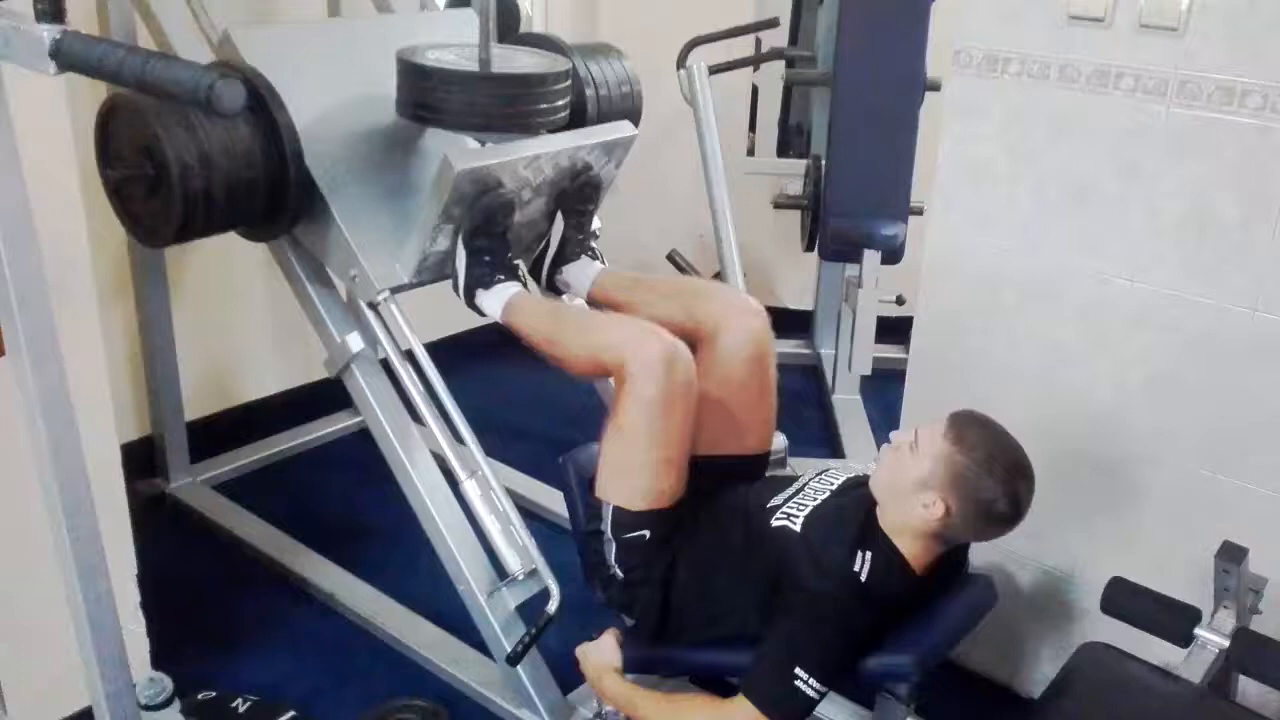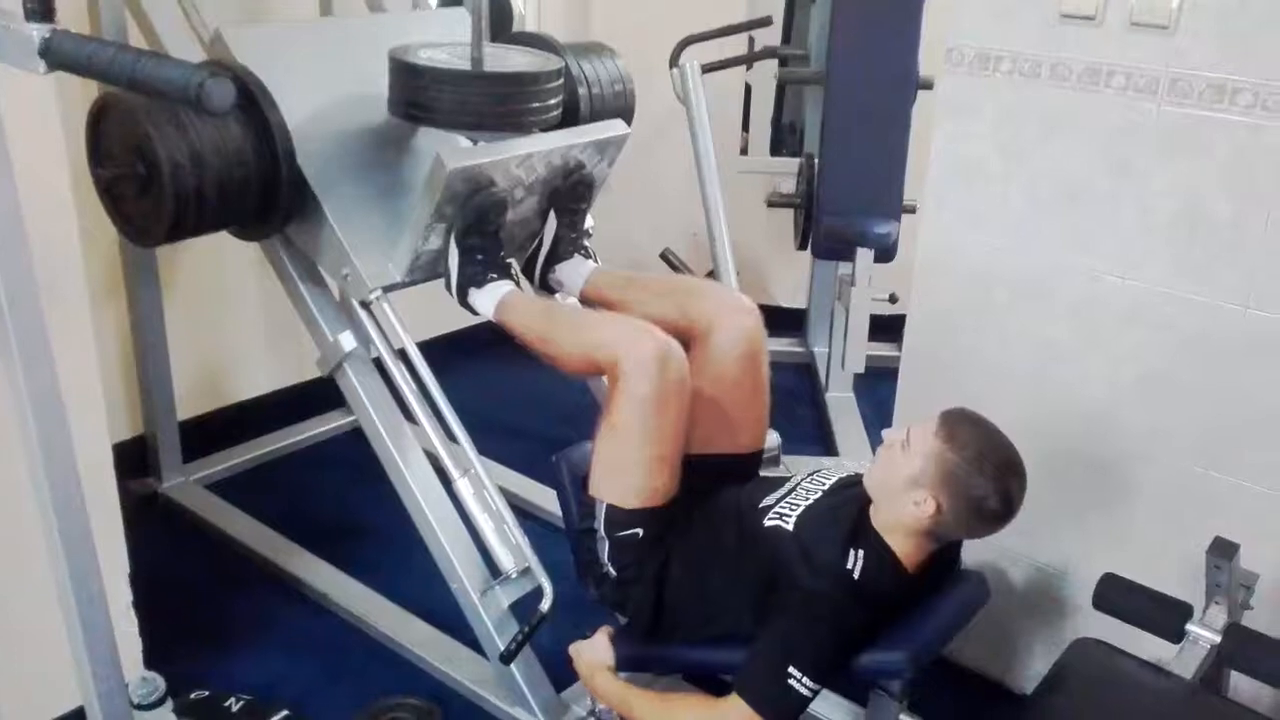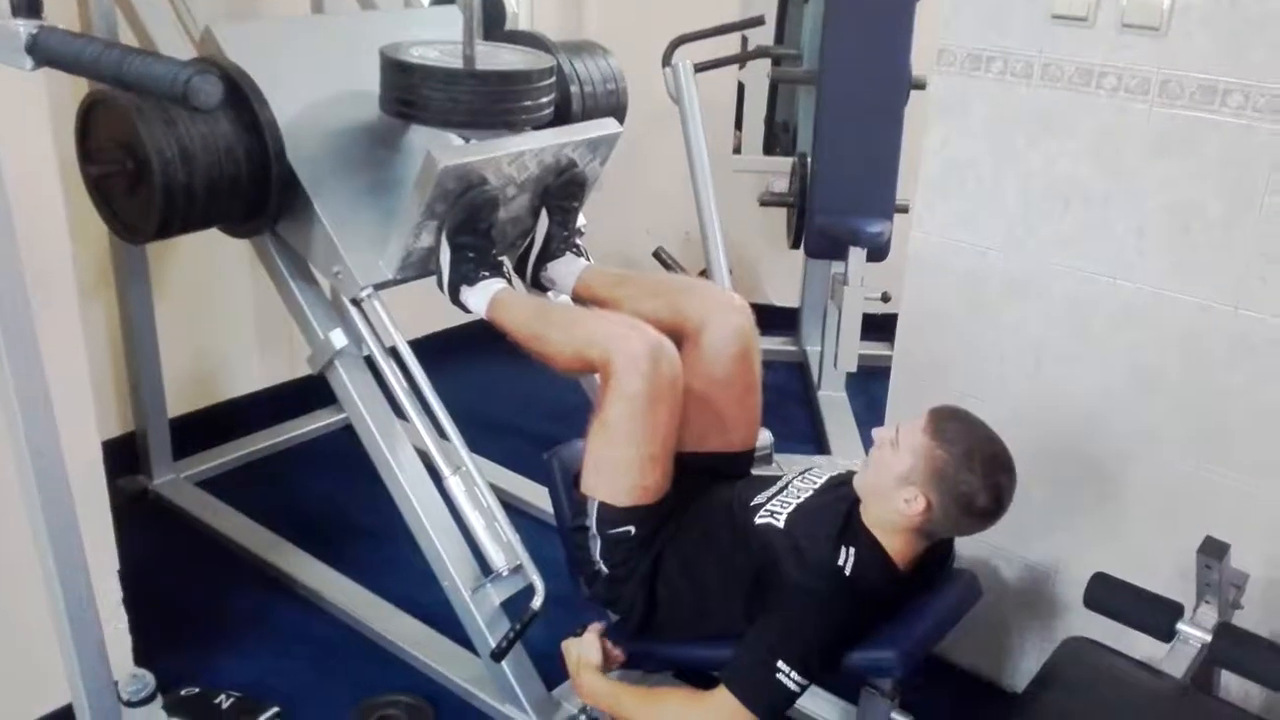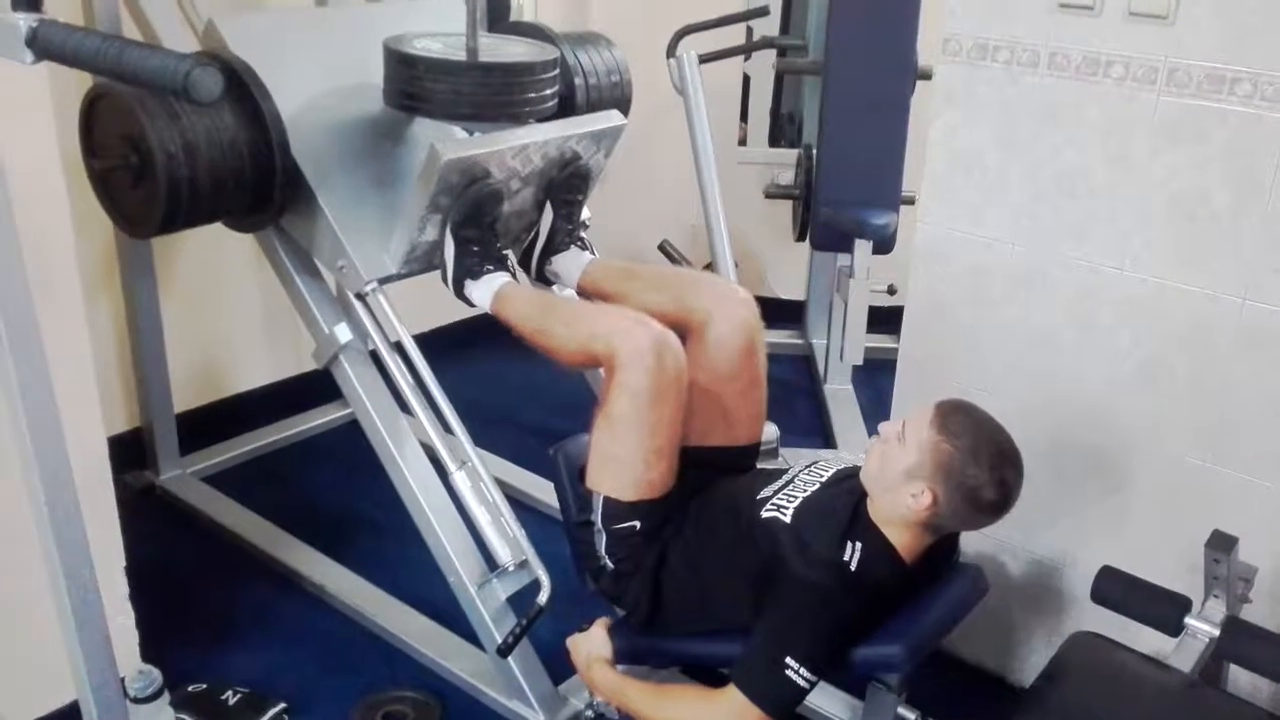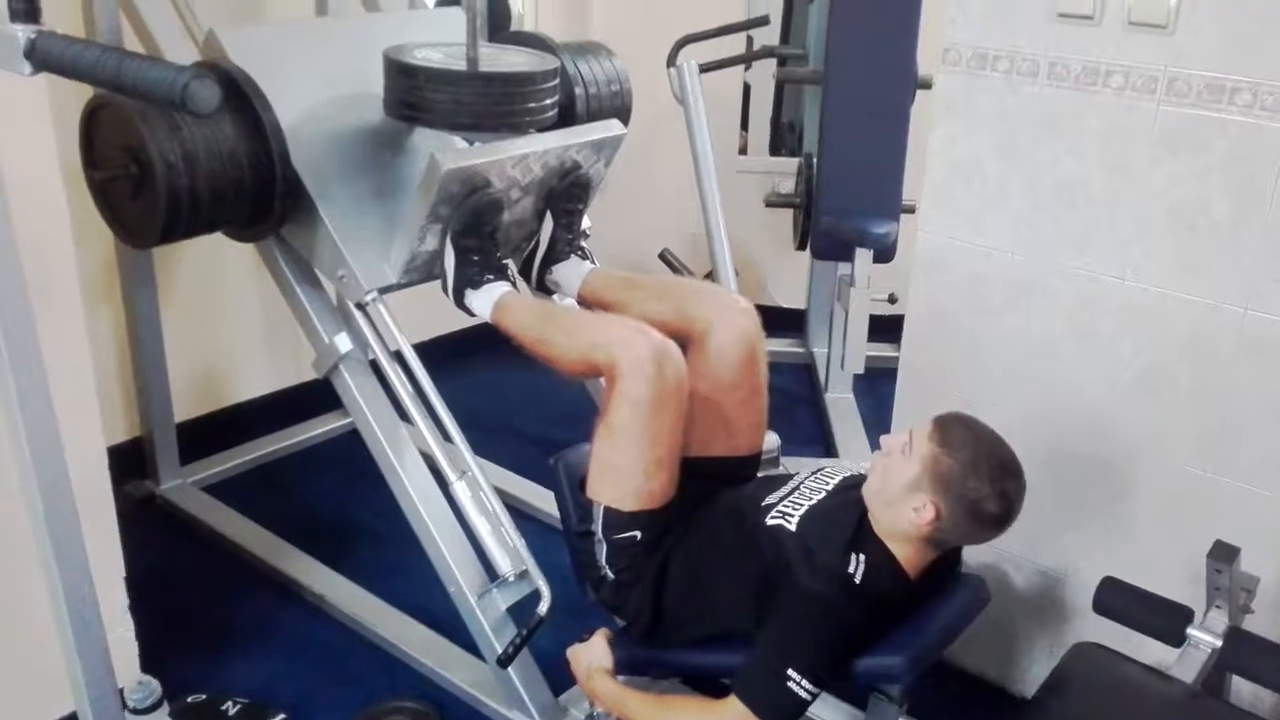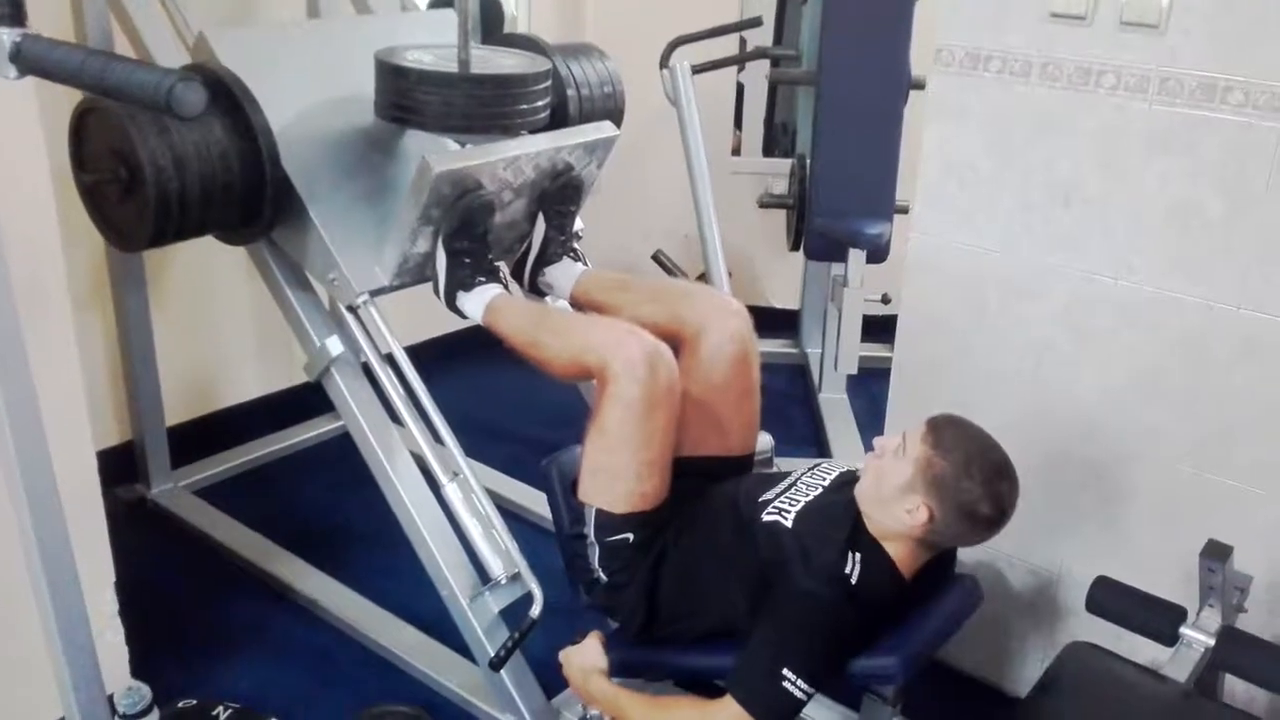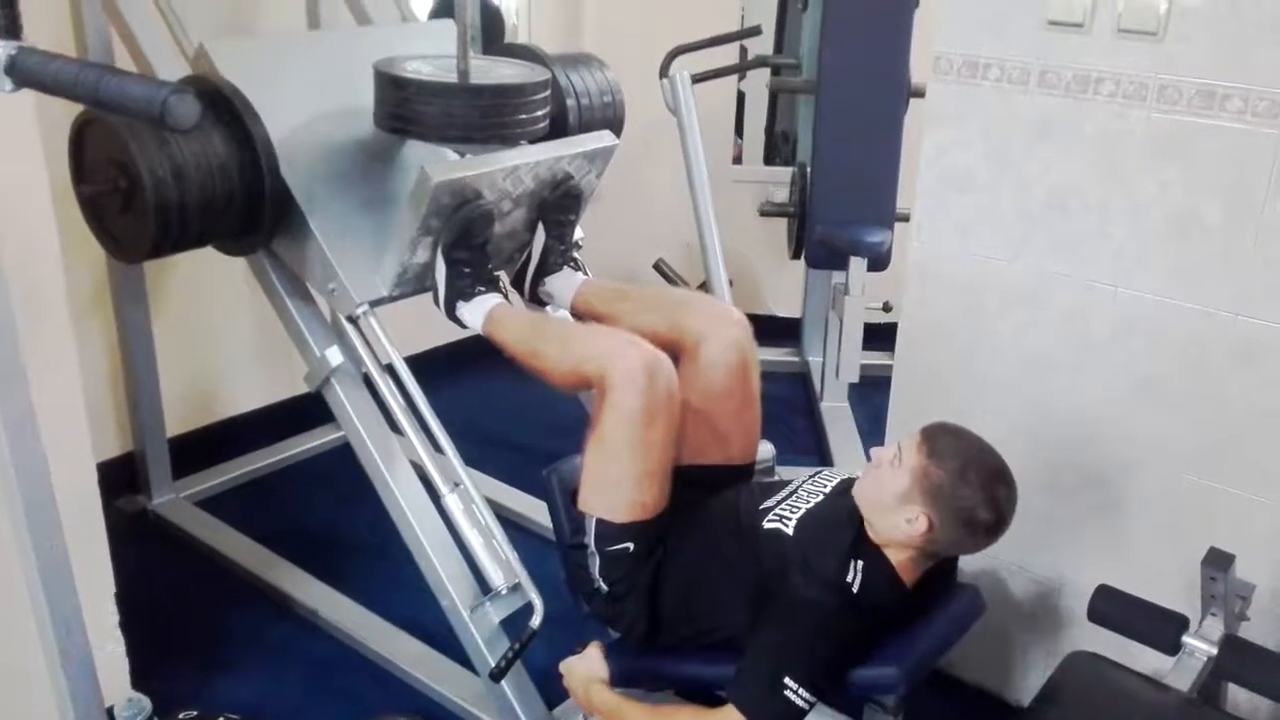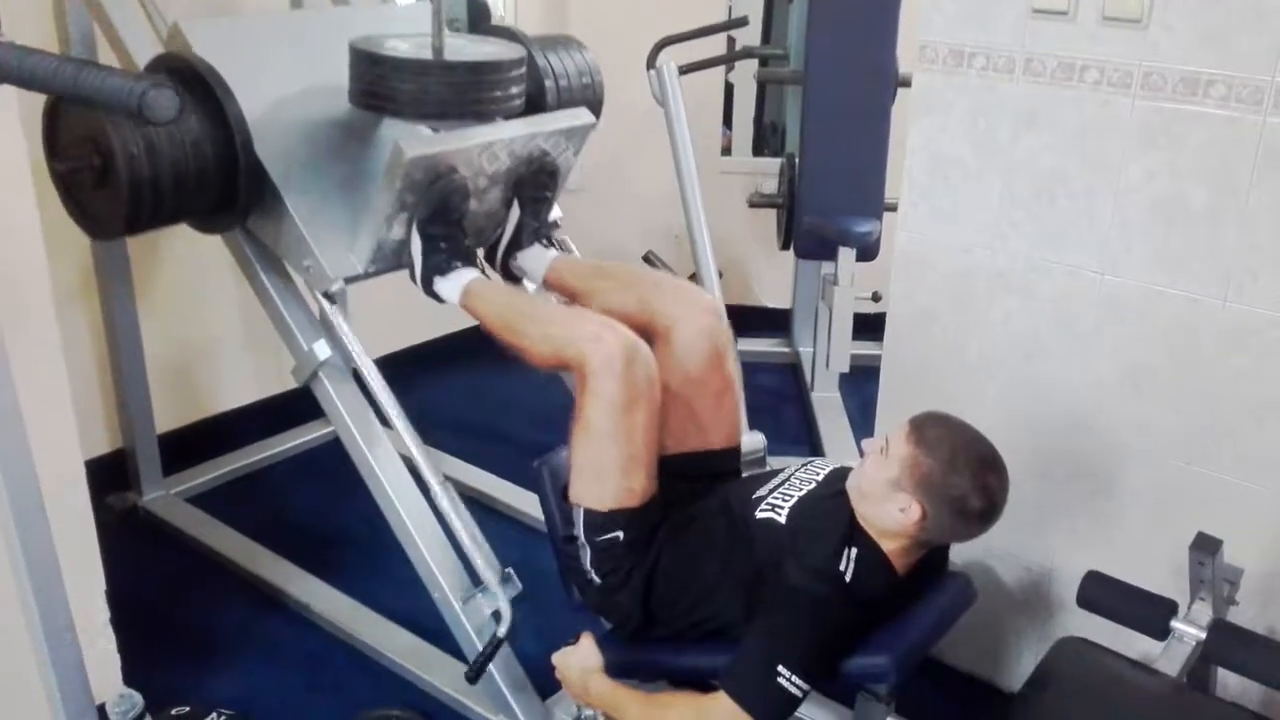
dt=0.4s
person 1, frame 1
left shoulder: (838, 597)
right shoulder: (931, 543)
left hip: (651, 570)
right hip: (725, 507)
left knee: (653, 354)
right knee: (738, 319)
left ankle: (498, 294)
right ankle: (575, 271)
person 1, frame 2
left shoulder: (834, 596)
right shoulder: (926, 540)
left hip: (645, 567)
right hip: (720, 509)
left knee: (647, 352)
right knee: (731, 316)
left ankle: (493, 293)
right ankle: (569, 269)
person 1, frame 3
left shoulder: (823, 593)
right shoulder: (917, 536)
left hip: (636, 567)
right hip: (711, 502)
left knee: (640, 350)
right knee: (722, 316)
left ankle: (483, 291)
right ankle: (560, 268)
person 1, frame 4
left shoulder: (830, 587)
right shoulder: (924, 528)
left hip: (641, 560)
right hip: (716, 496)
left knee: (644, 344)
right knee: (727, 309)
left ankle: (488, 284)
right ankle: (566, 261)
person 1, frame 5
left shoulder: (831, 599)
right shoulder: (923, 542)
left hip: (642, 569)
right hip: (717, 506)
left knee: (645, 354)
right knee: (728, 319)
left ankle: (488, 294)
right ankle: (565, 270)
person 1, frame 6
left shoulder: (828, 598)
right shoulder: (916, 541)
left hip: (634, 571)
right hip: (707, 502)
left knee: (636, 356)
right knee: (721, 321)
left ankle: (480, 295)
right ankle: (558, 270)
person 1, frame 7
left shoulder: (829, 606)
right shoulder: (918, 546)
left hip: (633, 581)
right hip: (712, 514)
left knee: (635, 366)
right knee: (721, 331)
left ankle: (480, 306)
right ankle: (559, 281)
person 1, frame 8
left shoulder: (822, 597)
right shoulder: (910, 539)
left hip: (632, 570)
right hip: (705, 507)
left knee: (613, 350)
right knee: (690, 313)
left ankle: (457, 278)
right ankle: (531, 256)
